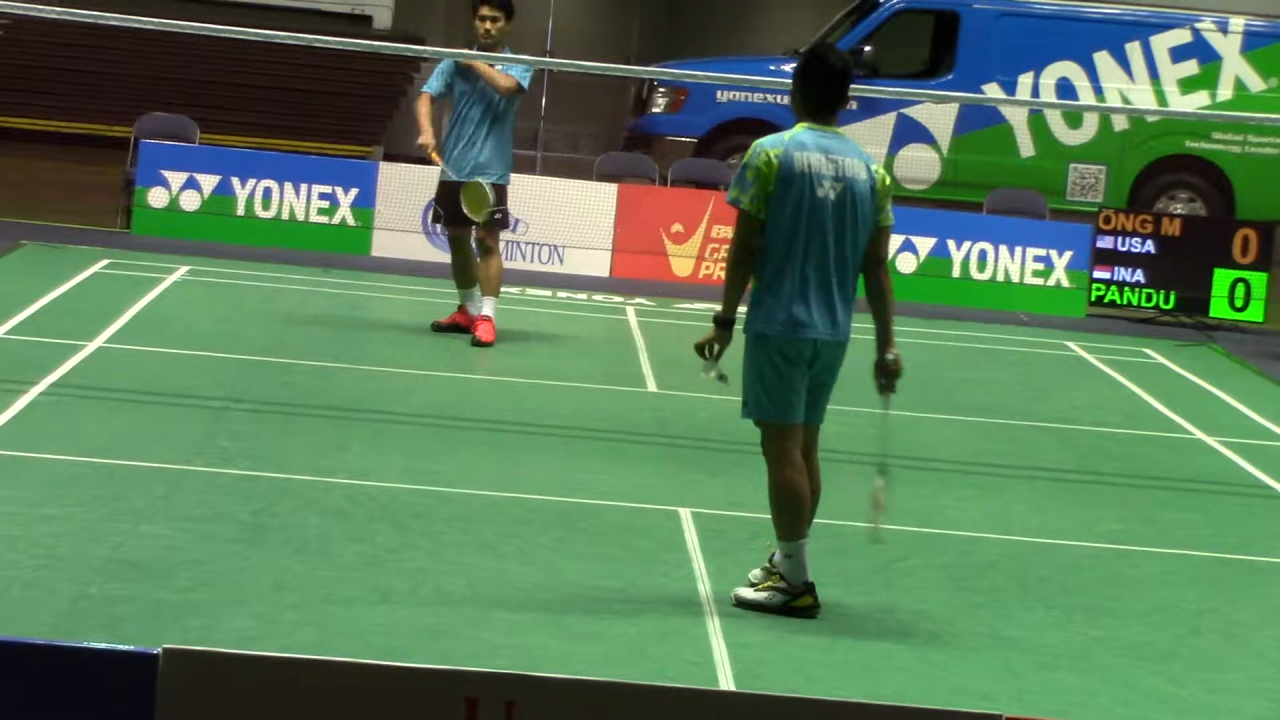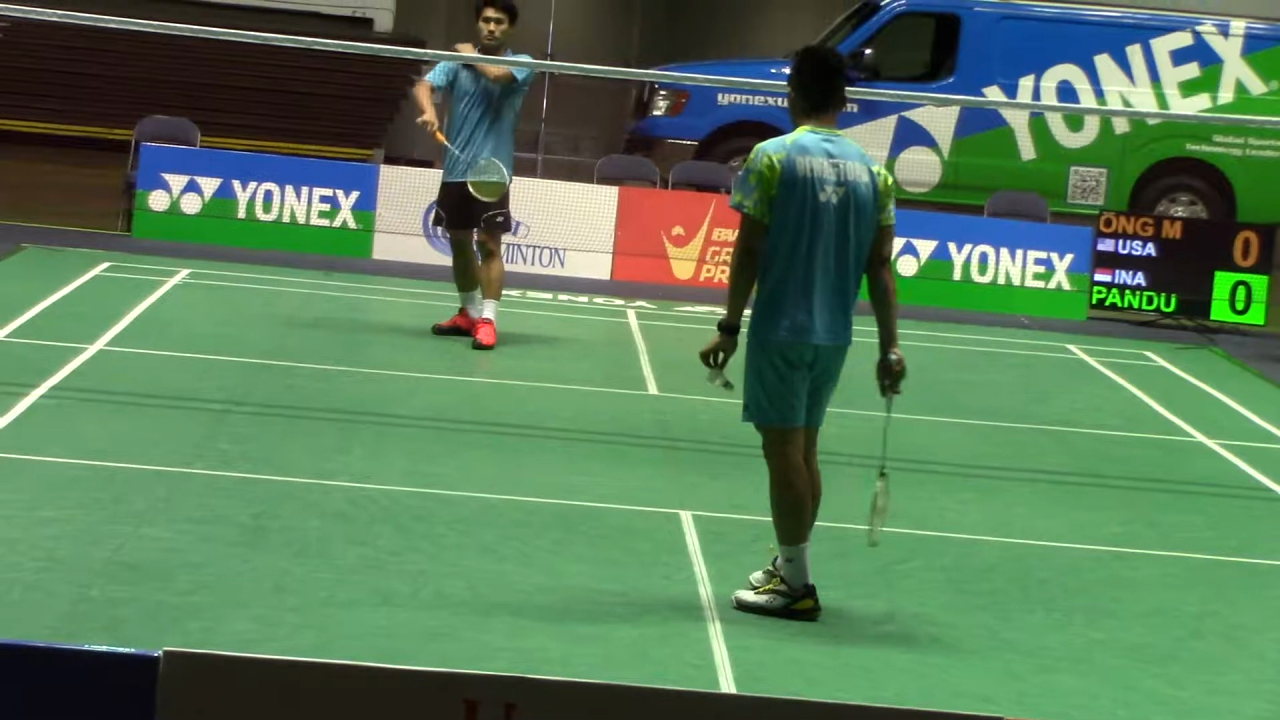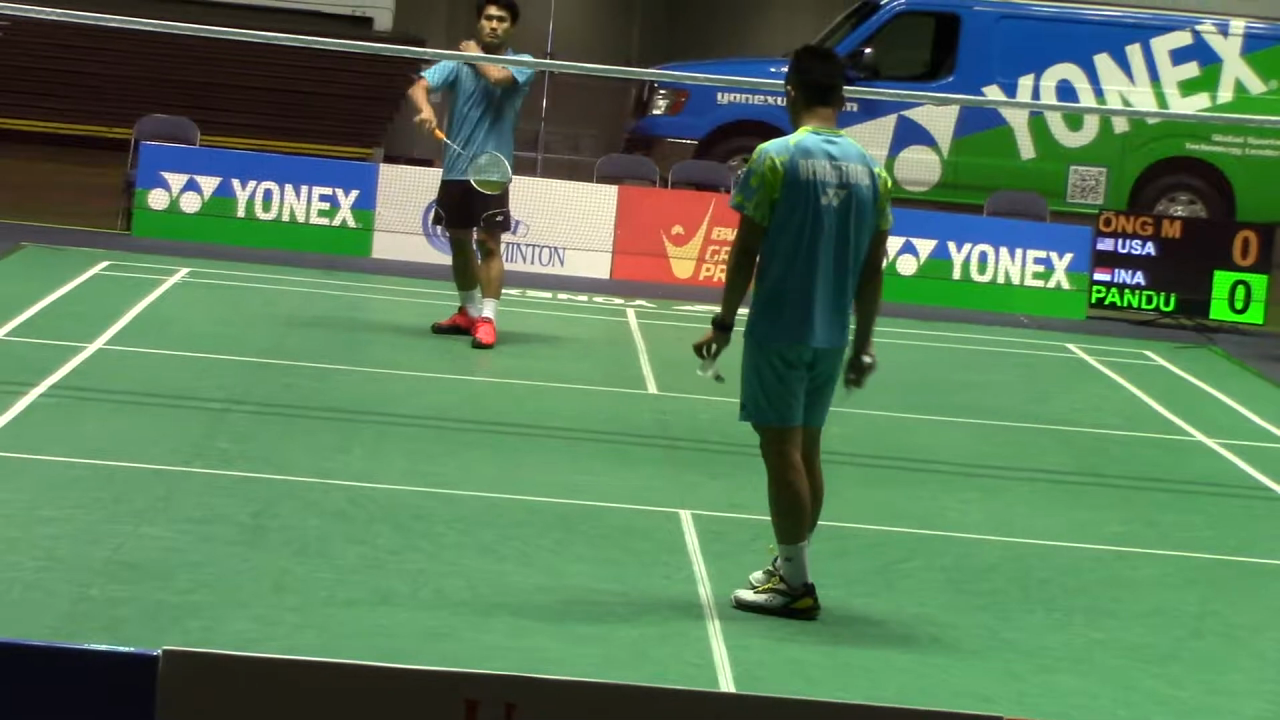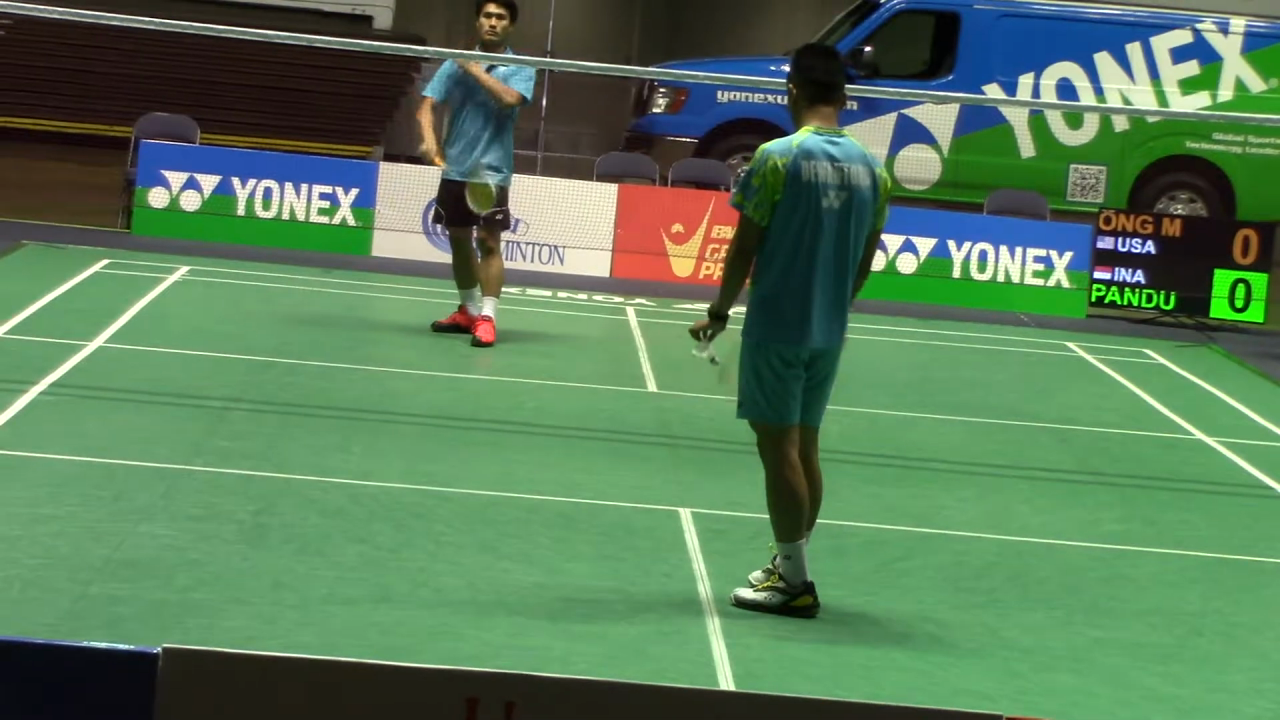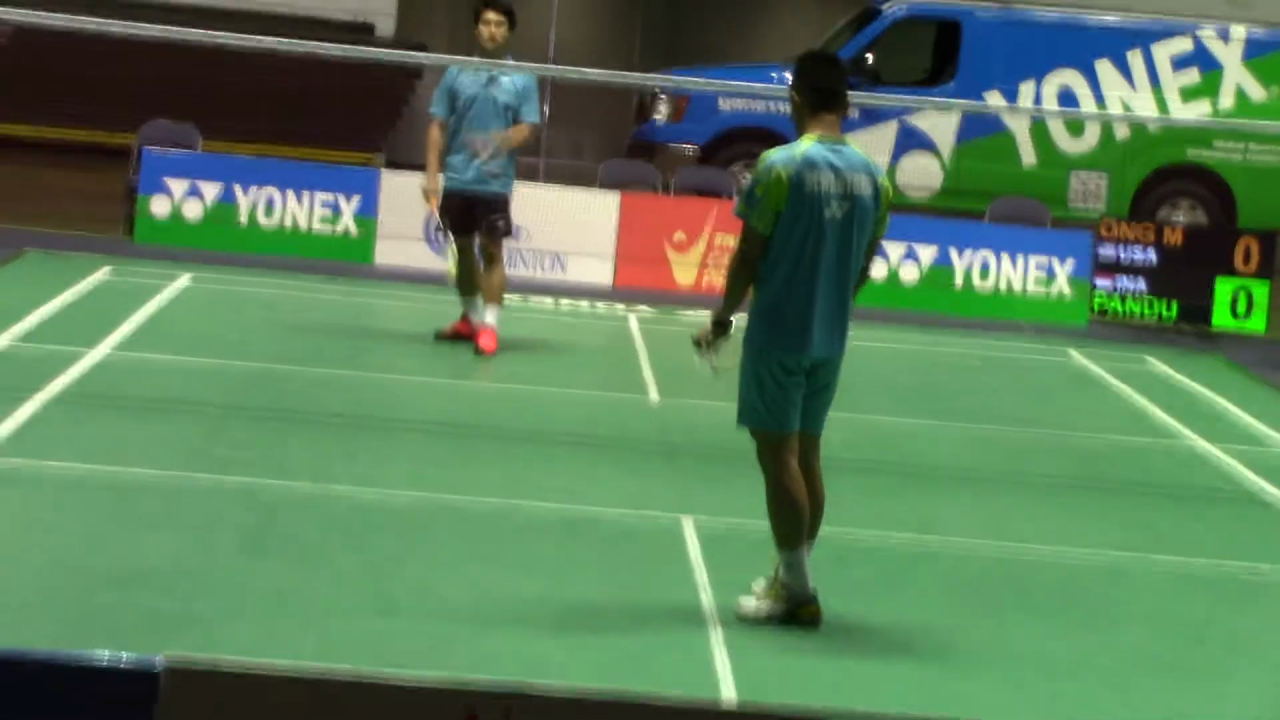
dt=0.2s
person 1, frame 1
left shoulder: (770, 152)
right shoulder: (869, 167)
left elbow: (745, 248)
right elbow: (876, 264)
left wrist: (724, 320)
right wrist: (886, 344)
left hip: (779, 324)
right hip: (833, 330)
left knee: (782, 447)
right knee: (803, 445)
left ankle: (794, 584)
right ankle: (787, 564)
person 1, frame 2
left shoulder: (772, 156)
right shoulder: (870, 169)
left elbow: (749, 252)
right elbow: (879, 265)
left wrist: (728, 327)
right wrist: (890, 346)
left hip: (781, 330)
right hip: (833, 335)
left knee: (783, 451)
right knee: (804, 450)
left ankle: (797, 586)
right ankle: (788, 567)
person 1, frame 3
left shoulder: (774, 156)
right shoulder: (871, 169)
left elbow: (746, 252)
right elbow: (872, 268)
left wrist: (723, 322)
right wrist: (862, 344)
left hip: (779, 330)
right hip: (831, 336)
left knee: (781, 450)
right knee: (805, 450)
left ankle: (795, 585)
right ankle: (788, 567)
person 1, frame 4
left shoulder: (777, 156)
right shoulder: (872, 169)
left elbow: (745, 248)
right elbow: (863, 262)
left wrist: (718, 312)
left hip: (776, 328)
right hip: (828, 333)
left knee: (779, 447)
right knee: (804, 448)
left ankle: (795, 582)
right ankle: (788, 565)
person 1, frame 5
left shoulder: (781, 165)
right shoulder: (873, 177)
left elbow: (749, 257)
right elbow: (861, 268)
left wrist: (721, 320)
left hip: (777, 337)
right hip: (829, 342)
left knee: (778, 456)
right knee: (805, 455)
left ankle: (796, 592)
right ankle: (791, 577)
person 2, frame 1
left shoulder: (518, 65)
right shoulder: (453, 63)
left elbow: (506, 87)
right elbow: (426, 96)
left wrist: (475, 62)
right wrist: (427, 130)
left hip: (491, 172)
right hip: (453, 168)
left knee: (487, 242)
right knee: (457, 239)
left ankle: (486, 317)
right ankle: (467, 310)
person 2, frame 2
left shoulder: (521, 64)
right shoulder: (456, 62)
left elbow: (495, 74)
right elbow: (423, 86)
left wrist: (472, 55)
right wrist: (429, 110)
right hip: (455, 169)
left knee: (489, 245)
right knee: (459, 242)
left ankle: (488, 320)
right ankle: (468, 313)
person 2, frame 3
left shoulder: (522, 64)
right shoulder: (457, 62)
left elbow: (497, 77)
right elbow: (418, 87)
left wrist: (475, 54)
right wrist: (426, 109)
right hip: (455, 169)
left knee: (489, 244)
right knee: (459, 241)
left ankle: (487, 319)
right ankle: (468, 312)
person 2, frame 4
left shoulder: (522, 67)
right shoulder: (455, 64)
left elbow: (511, 99)
right elbow: (428, 103)
left wrist: (476, 71)
right wrist: (429, 138)
left hip: (493, 172)
right hip: (454, 169)
left knee: (489, 242)
right knee: (459, 240)
left ankle: (487, 317)
right ankle: (468, 310)
person 2, frame 5
left shoulder: (522, 78)
right shoulder: (456, 73)
left elbow: (526, 129)
right elbow: (438, 126)
left wrist: (496, 143)
right wrist: (431, 173)
left hip: (494, 181)
right hip: (456, 179)
left knee: (491, 250)
right knee: (462, 249)
left ankle: (489, 325)
right ankle: (470, 319)
